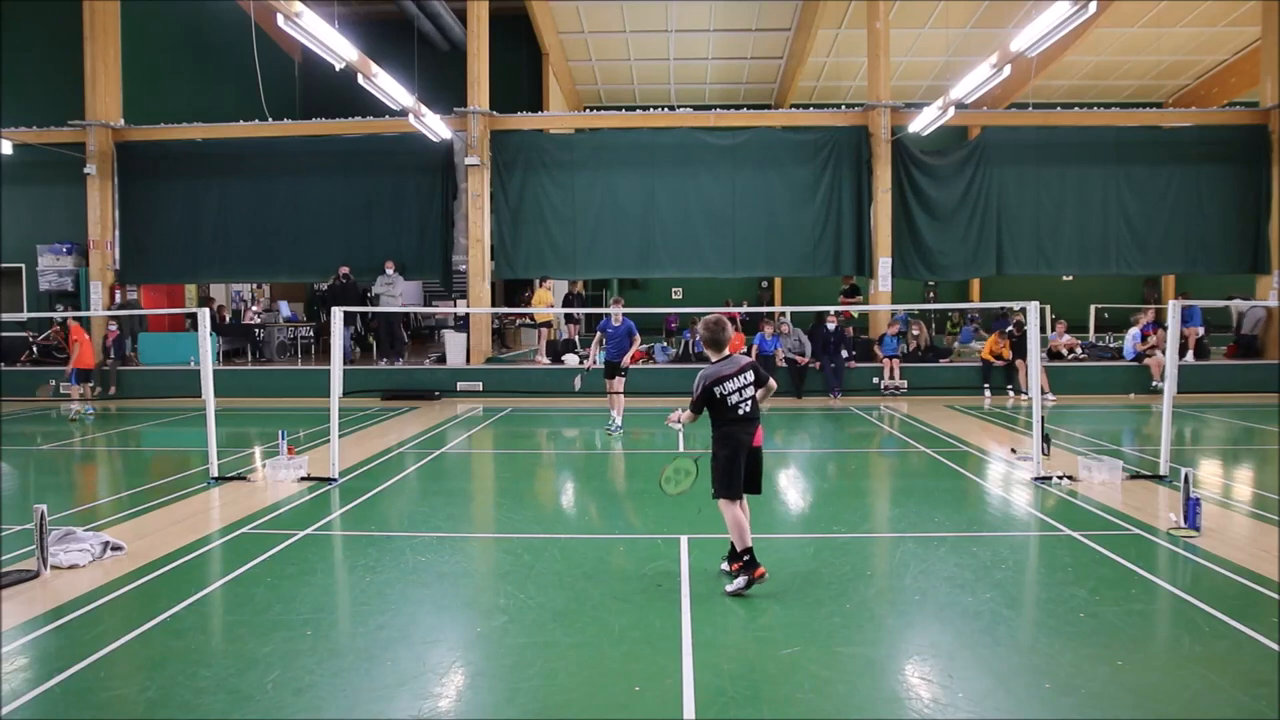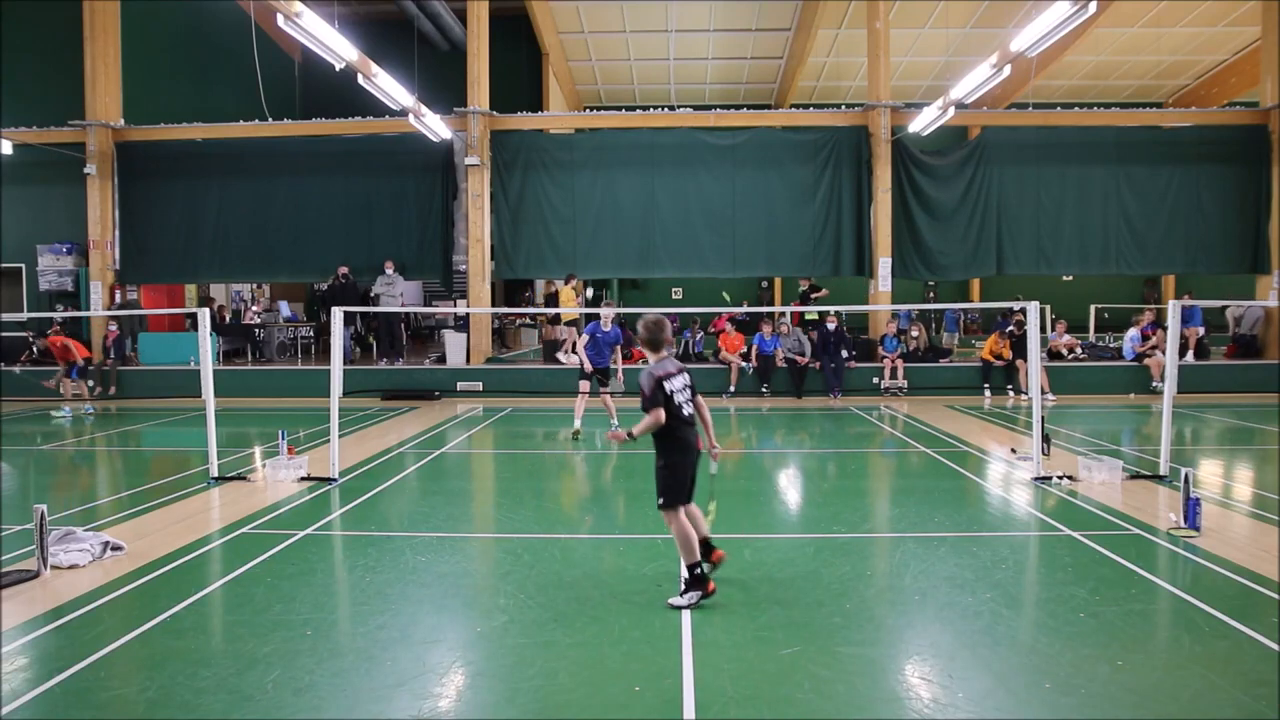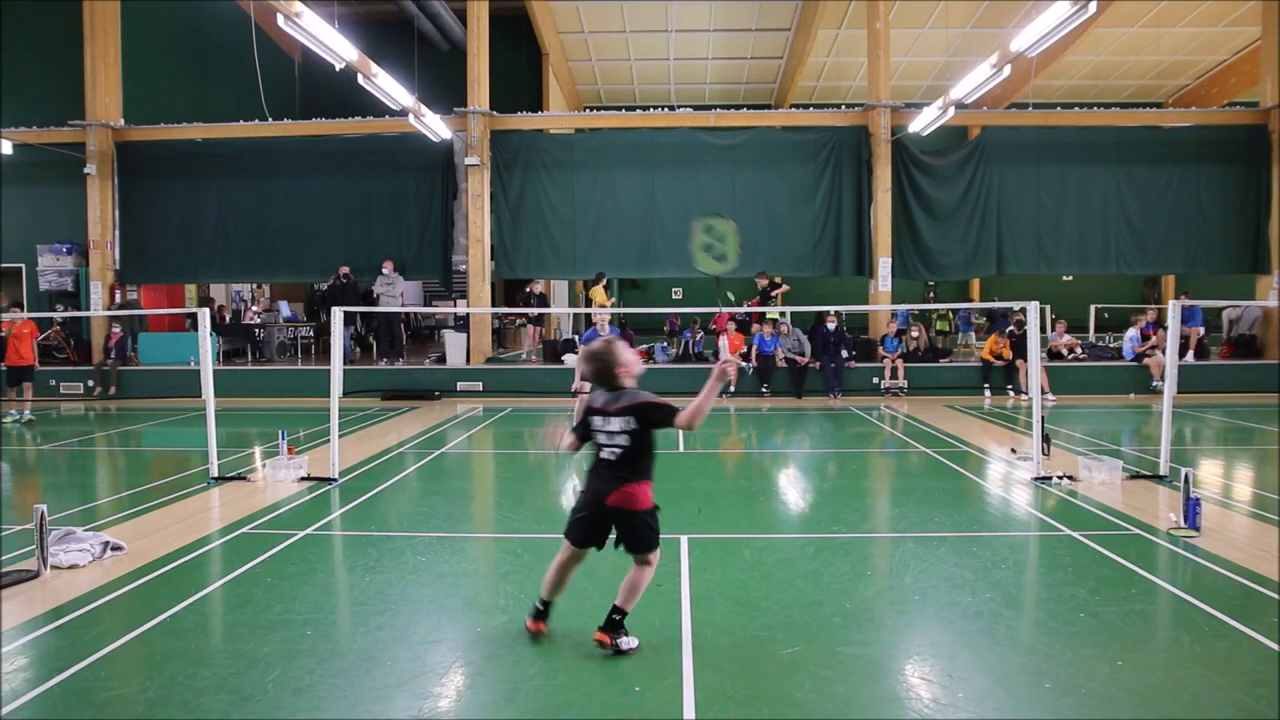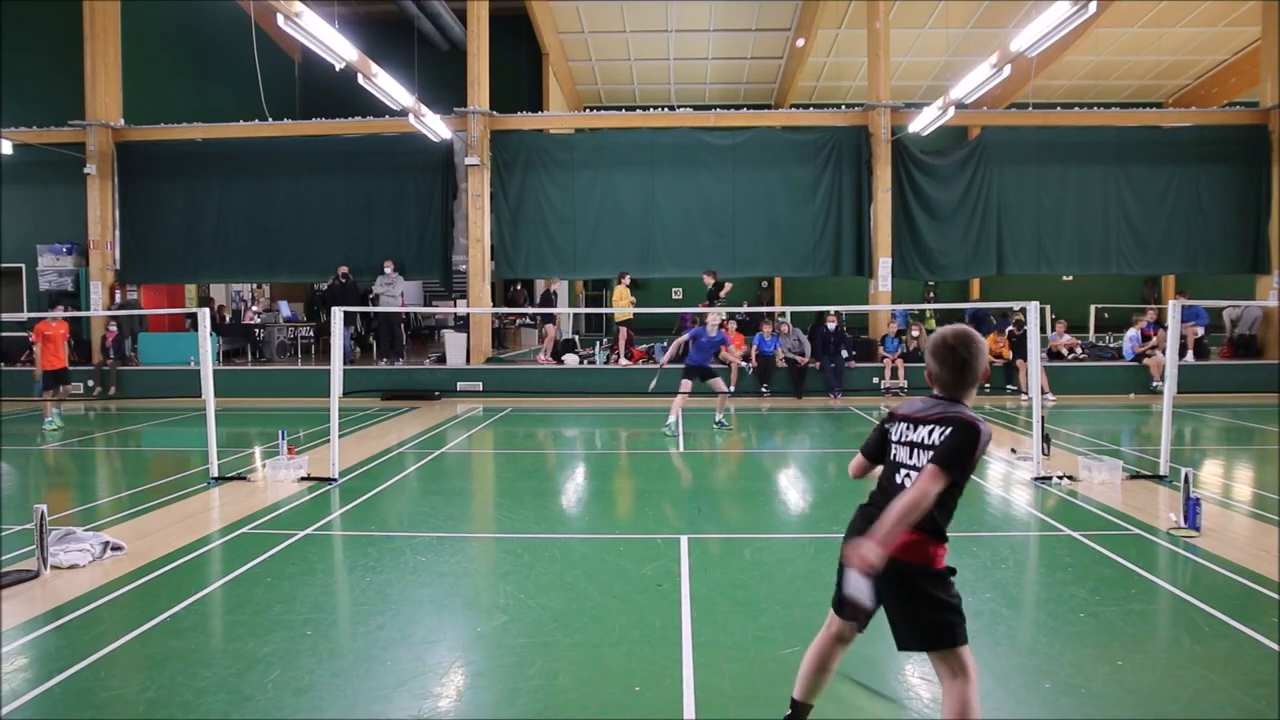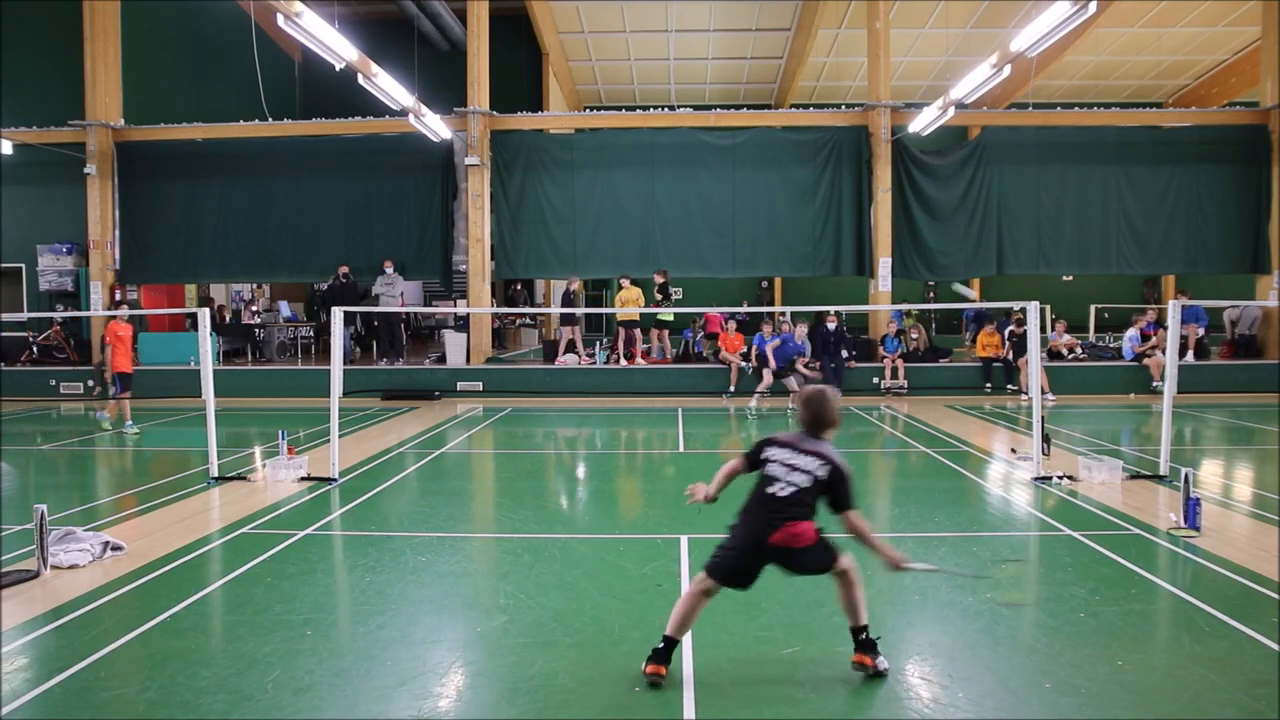
dt=1s
person 1, frame 1
left shoulder: (706, 377)
right shoulder: (748, 363)
left elbow: (692, 415)
right elbow: (771, 387)
left wrist: (677, 418)
left hip: (728, 443)
right hip: (753, 437)
left knee: (728, 503)
right knee: (739, 498)
left ankle: (751, 565)
right ankle: (736, 557)
person 1, frame 2
left shoulder: (650, 376)
right shoulder: (679, 368)
left elbow: (657, 417)
right elbow: (700, 405)
left wrist: (630, 435)
right wrist: (712, 441)
left hip: (672, 450)
right hip: (691, 444)
left knee: (672, 514)
right knee: (684, 505)
left ankle: (699, 581)
right ankle: (710, 551)
person 1, frame 3
left shoulder: (594, 405)
right shoulder: (642, 401)
left elbow: (572, 444)
right elbow: (687, 423)
left wrist: (559, 439)
right wrist: (713, 384)
left hip: (595, 492)
right hip: (631, 495)
left knee: (570, 552)
right knee: (646, 561)
left ankle: (539, 616)
right ankle: (612, 629)
person 1, frame 4
left shoulder: (899, 415)
right shoulder: (969, 428)
left elbow: (856, 468)
right elbow: (926, 490)
right wrist: (877, 546)
left hip: (864, 540)
right hip: (910, 554)
left knee: (838, 630)
right knee: (958, 669)
person 1, frame 5
left shoulder: (773, 443)
right shoulder: (833, 464)
left elbow: (733, 467)
right elbow: (851, 522)
left wrist: (709, 492)
right wrist: (886, 553)
left hip: (748, 531)
right hip: (794, 537)
left knee: (702, 586)
right knee: (847, 569)
left ankle: (659, 659)
right ankle: (865, 651)
